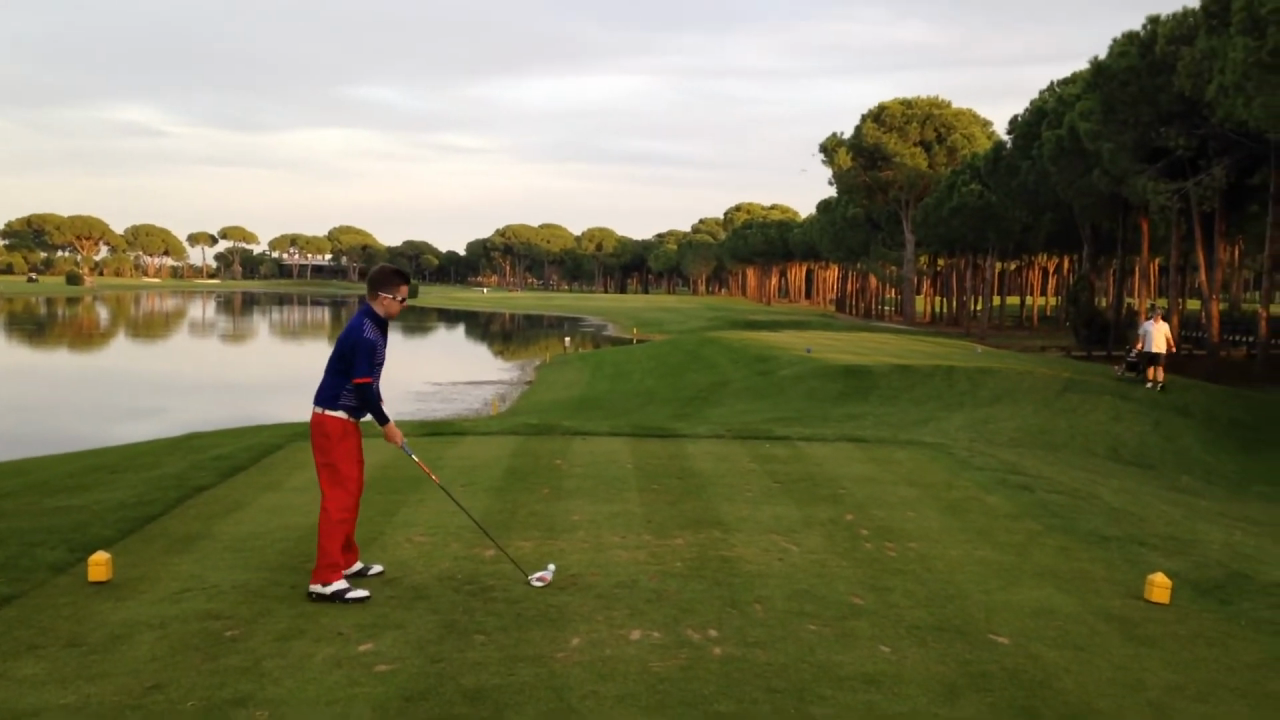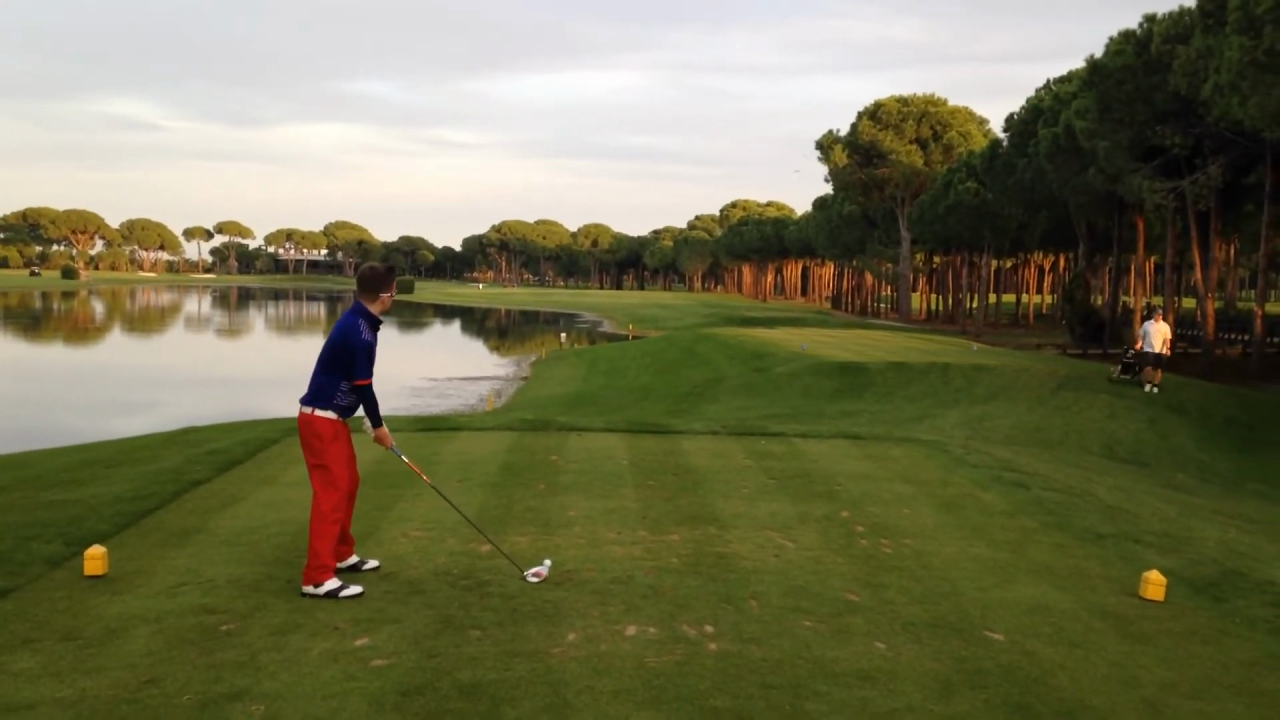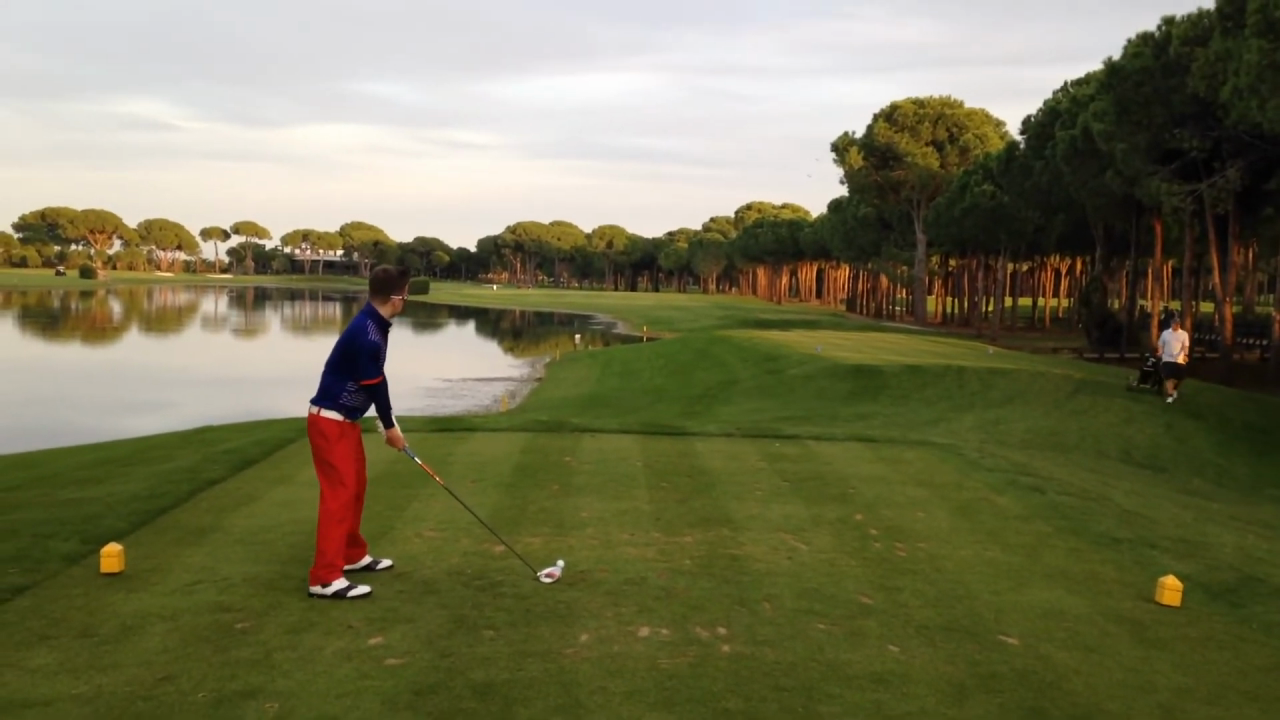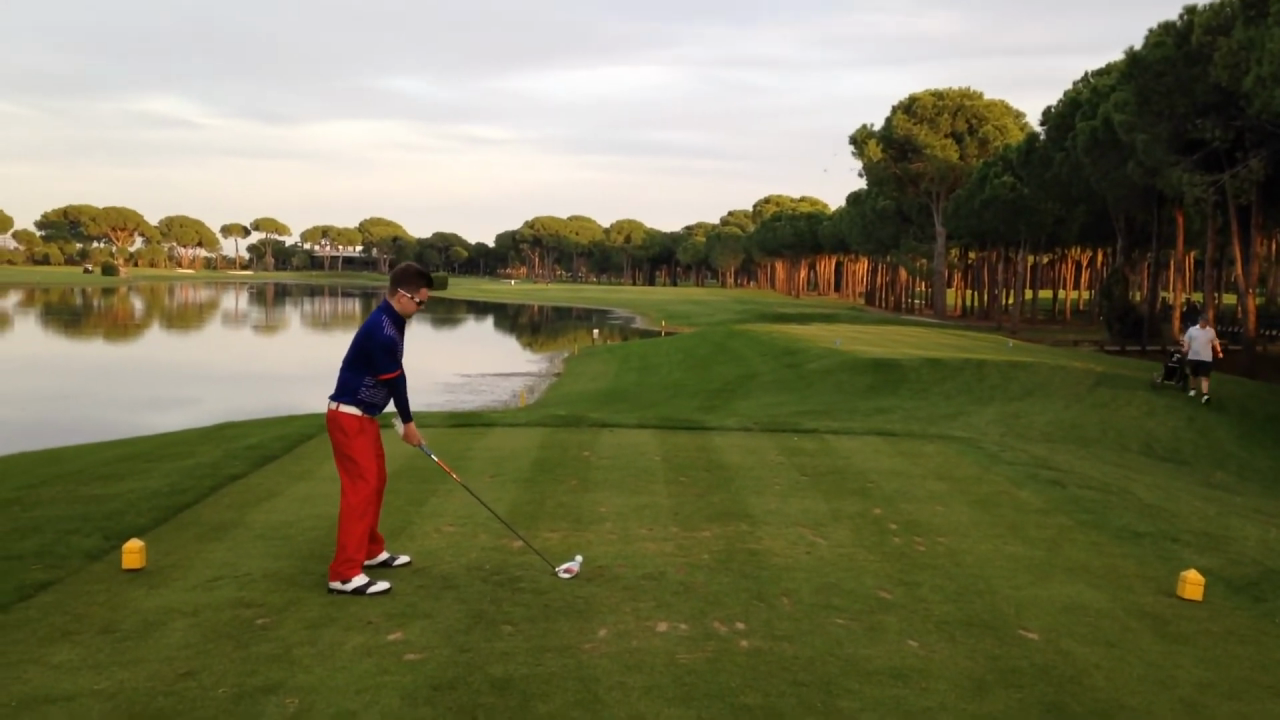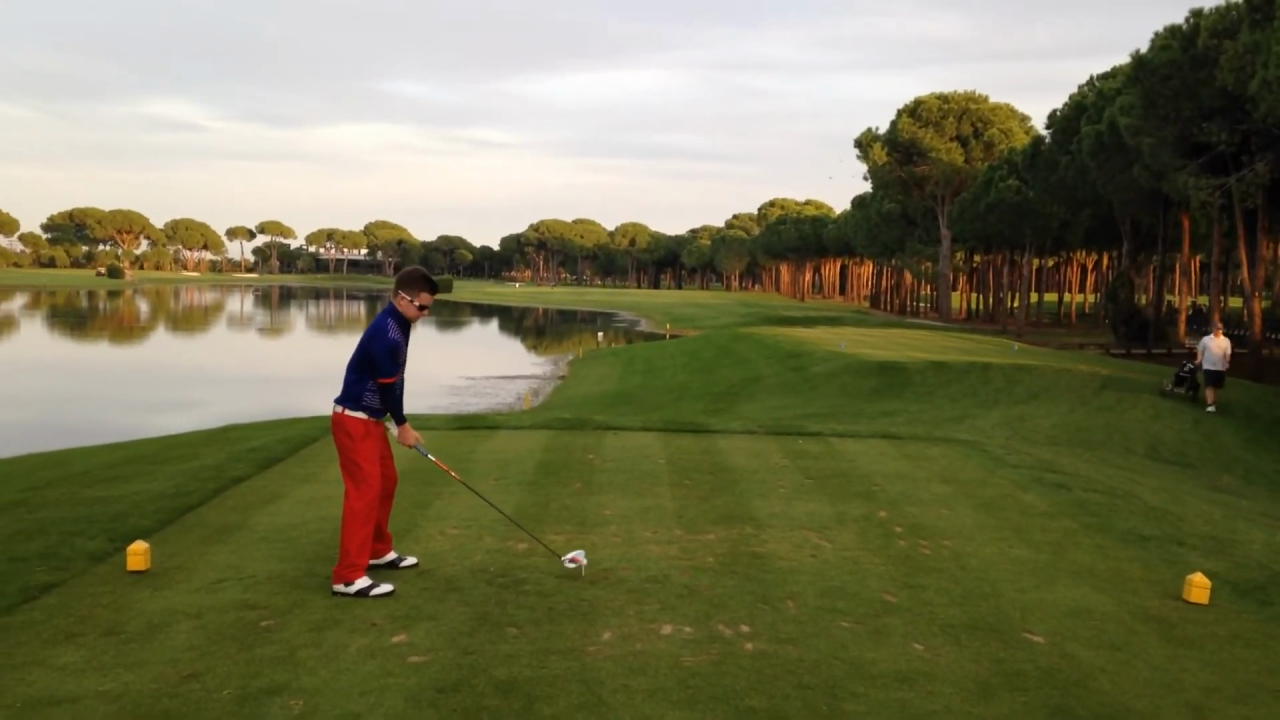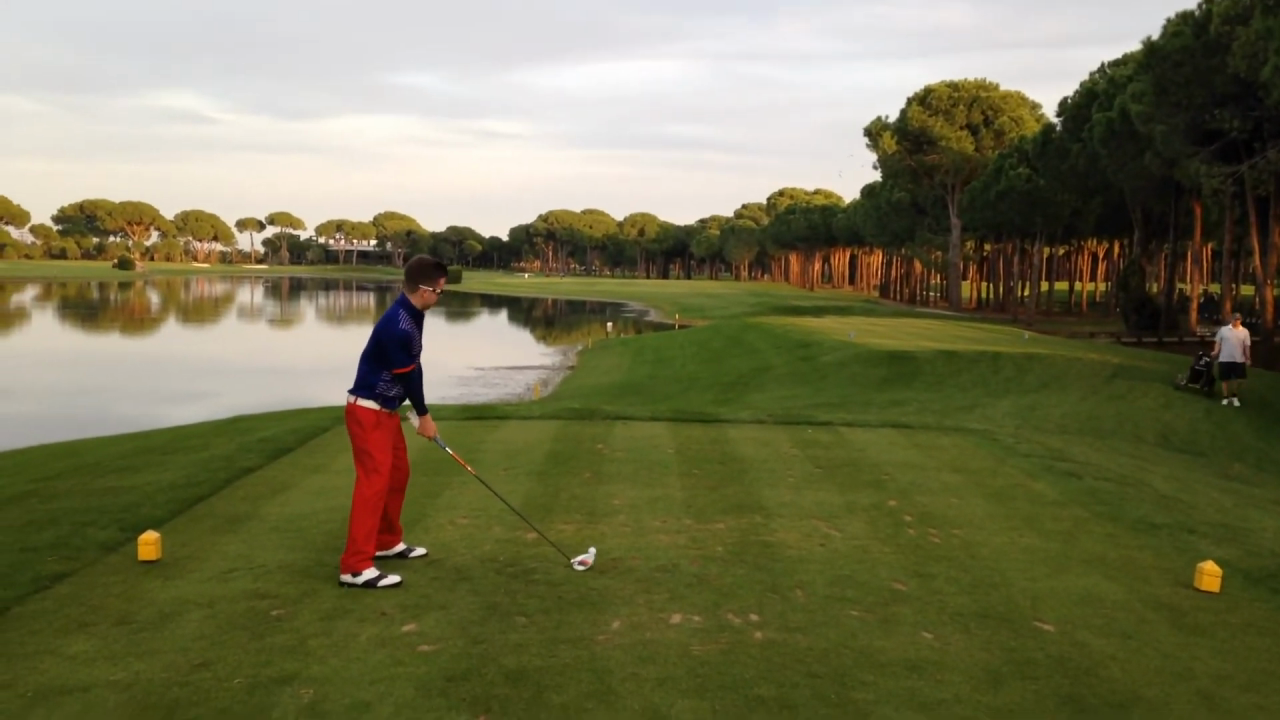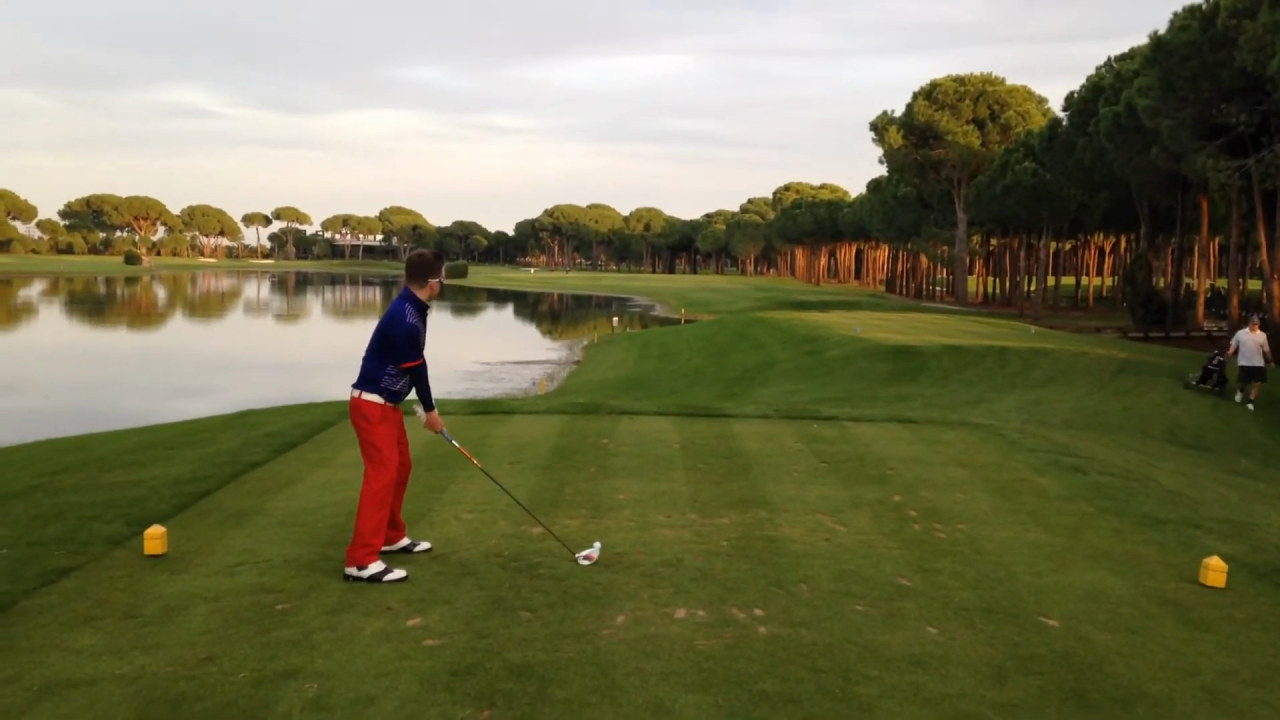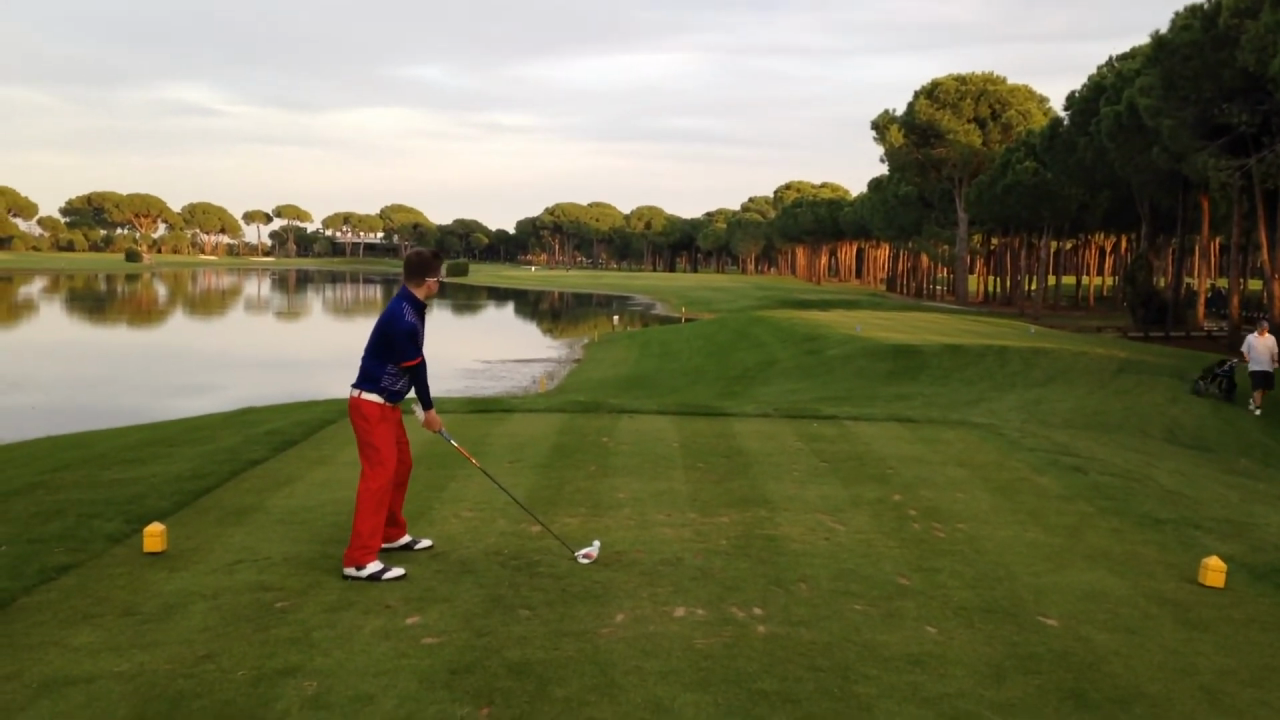
dt=0.4s
person 1, frame 1
left shoulder: (374, 324)
right shoulder: (364, 334)
right elbow: (363, 387)
left wrist: (381, 407)
right wrist: (386, 424)
left hip: (344, 418)
right hip: (333, 420)
left knee: (351, 490)
right knee: (339, 495)
left ankle: (345, 561)
right ankle: (326, 579)
person 1, frame 2
left shoulder: (357, 321)
right shoulder: (360, 334)
right elbow: (363, 387)
left wrist: (374, 422)
right wrist: (378, 427)
left hip: (331, 417)
right hip: (322, 419)
left knee: (347, 484)
right knee: (331, 493)
left ankle: (341, 553)
right ankle: (318, 578)
person 1, frame 3
left shoulder: (373, 325)
right shoulder: (367, 335)
left elbow: (377, 380)
right elbow: (373, 385)
left wrist: (389, 422)
right wrist: (390, 428)
left hip: (344, 418)
right hip: (330, 420)
left knee: (355, 486)
right knee: (339, 492)
left ankle: (352, 555)
right ankle: (325, 577)
person 1, frame 4
left shoulder: (391, 321)
right shoulder: (382, 330)
left elbow: (396, 376)
right elbow: (393, 380)
left wrist: (405, 420)
right wrist: (408, 423)
left hip: (364, 414)
right hip: (349, 415)
left knee: (375, 481)
right knee: (361, 486)
left ankle: (370, 551)
right ankle: (345, 573)
person 1, frame 5
left shoulder: (398, 325)
right shoulder: (385, 334)
left elbow: (395, 380)
right elbow: (388, 385)
left wrist: (400, 423)
right wrist: (402, 425)
left hip: (371, 418)
right hip: (354, 419)
left knee: (385, 482)
right knee: (364, 491)
left ankle: (379, 551)
right ankle: (348, 576)
person 1, frame 6
left shoulder: (414, 316)
right shoulder: (396, 325)
left elbow: (414, 368)
right elbow: (406, 375)
left wrist: (423, 413)
right wrist: (423, 417)
left hip: (386, 408)
right hip: (368, 410)
left knee: (397, 473)
right knee: (375, 480)
left ankle: (387, 542)
right ankle: (356, 567)
person 1, frame 7
left shoulder: (411, 309)
right shoulder: (405, 319)
left elbow: (416, 366)
right elbow: (416, 369)
left wrist: (427, 407)
right wrist: (430, 411)
left hip: (387, 402)
right hip: (372, 404)
left knee: (399, 468)
right knee: (382, 473)
left ankle: (391, 537)
right ankle: (362, 559)
person 1, frame 8
left shoulder: (410, 308)
right shoulder: (403, 318)
left elbow: (416, 364)
right elbow: (414, 368)
left wrist: (425, 407)
right wrist: (429, 410)
left hip: (386, 402)
right hip: (371, 403)
left knee: (400, 466)
right knee: (379, 473)
left ankle: (392, 534)
right ankle: (360, 560)
